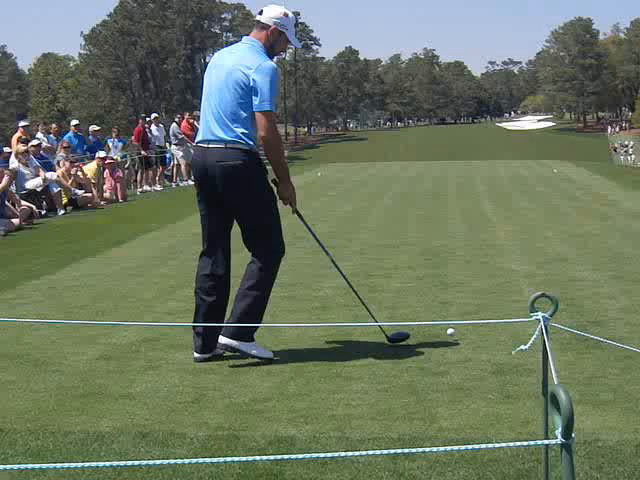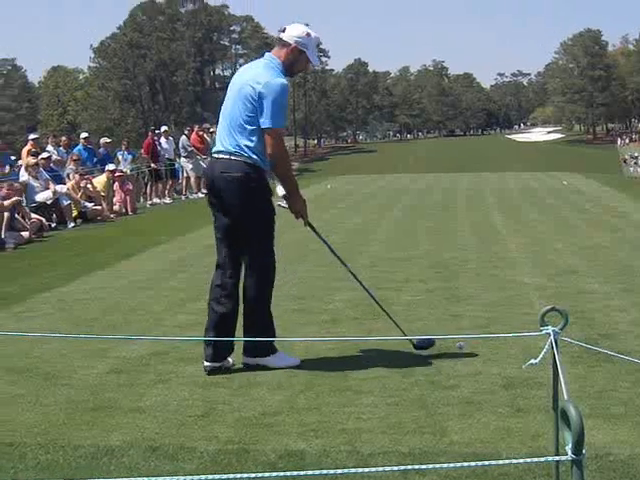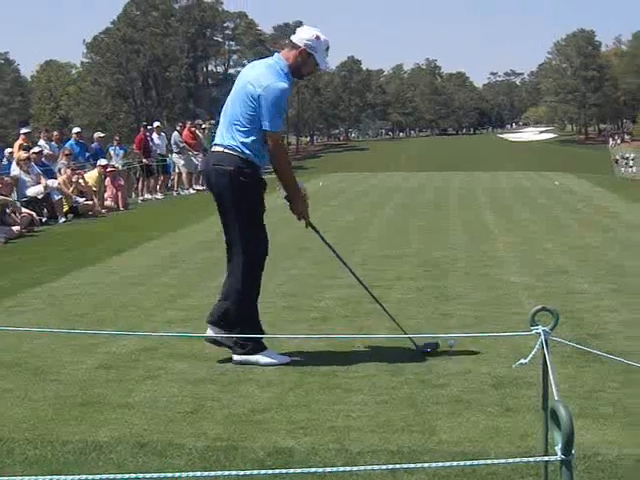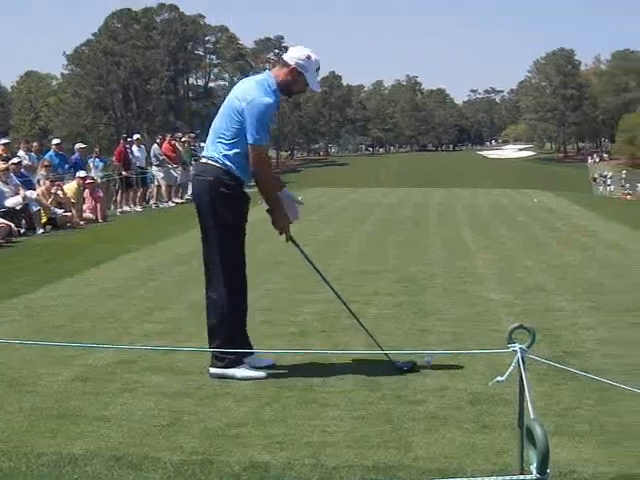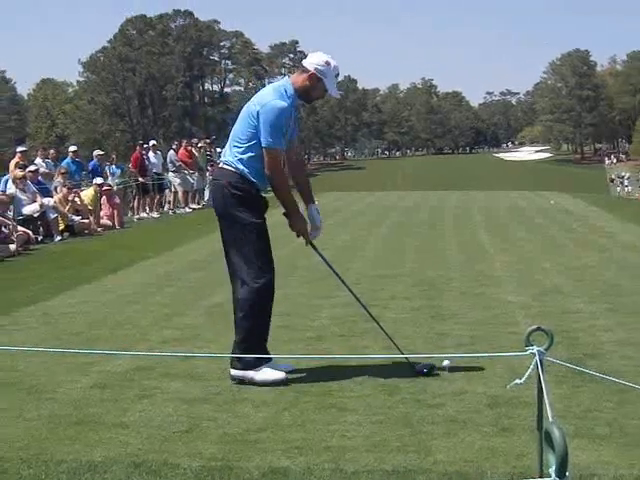
dt=0.2s
person 1, frame 1
left shoulder: (219, 58)
right shoulder: (264, 67)
right elbow: (267, 133)
right wrist: (285, 182)
left hip: (203, 157)
right hip: (237, 162)
left knee: (213, 254)
right knee: (268, 249)
left ankle: (205, 341)
right ankle: (239, 330)
person 1, frame 2
left shoulder: (248, 70)
right shoulder: (275, 83)
right elbow: (274, 149)
left wrist: (281, 185)
right wrist: (294, 195)
left hip: (218, 168)
right hip: (243, 176)
left knee: (228, 264)
right knee: (259, 265)
left ankle: (217, 350)
right ankle: (258, 347)
person 1, frame 3
left shoulder: (258, 68)
right shoulder: (277, 84)
right elbow: (275, 149)
left wrist: (289, 182)
right wrist: (295, 195)
left hip: (222, 164)
right hip: (237, 170)
left knee: (247, 253)
right knee: (248, 258)
left ankle: (223, 323)
right ankle: (246, 344)
person 1, frame 4
left shoulder: (254, 86)
right shoulder: (262, 99)
left elbow: (256, 157)
right elbow: (257, 165)
left wrist: (281, 192)
right wrist: (277, 210)
left hip: (217, 182)
right hip: (219, 184)
left knee: (230, 272)
right knee: (227, 275)
left ankle: (236, 348)
right ankle: (225, 358)
person 1, frame 5
left shoulder: (287, 102)
right shoulder: (276, 104)
left elbow: (294, 160)
right elbow: (273, 169)
left wrist: (311, 206)
right wrist: (293, 214)
left hip: (242, 190)
right hip: (235, 190)
left knee: (252, 275)
right knee: (256, 276)
left ankle: (255, 354)
right ankle: (245, 360)
